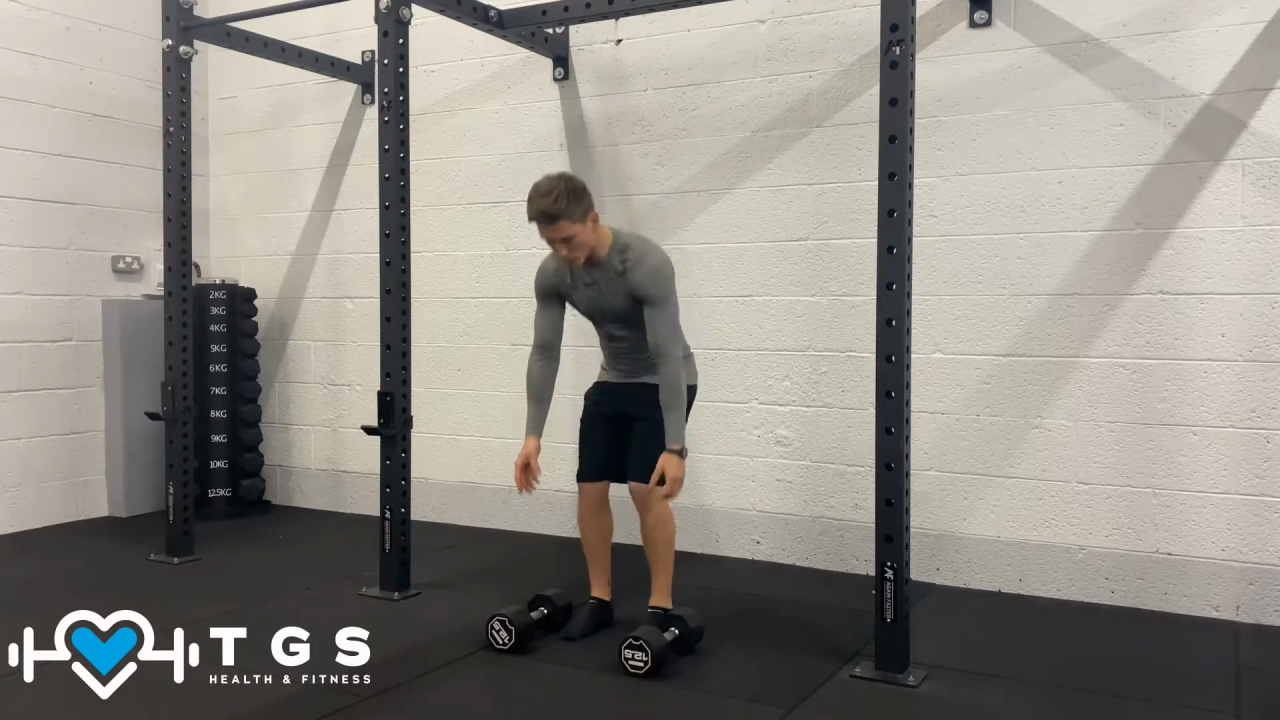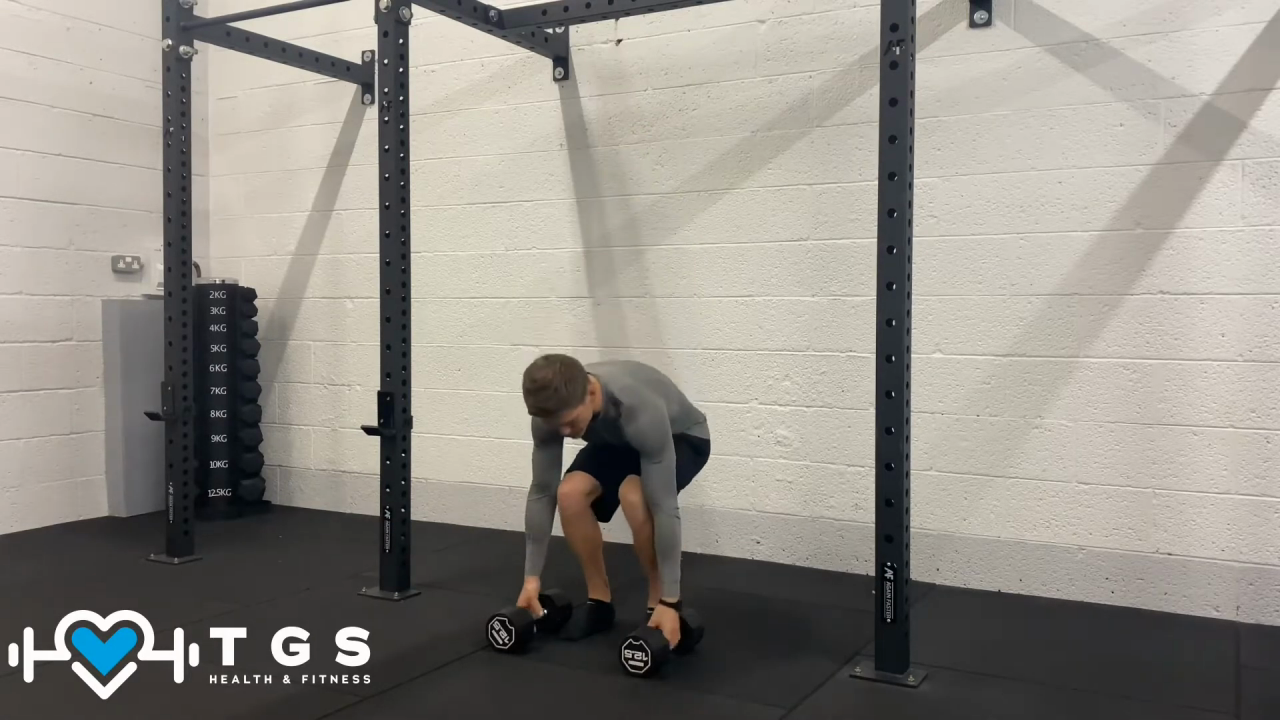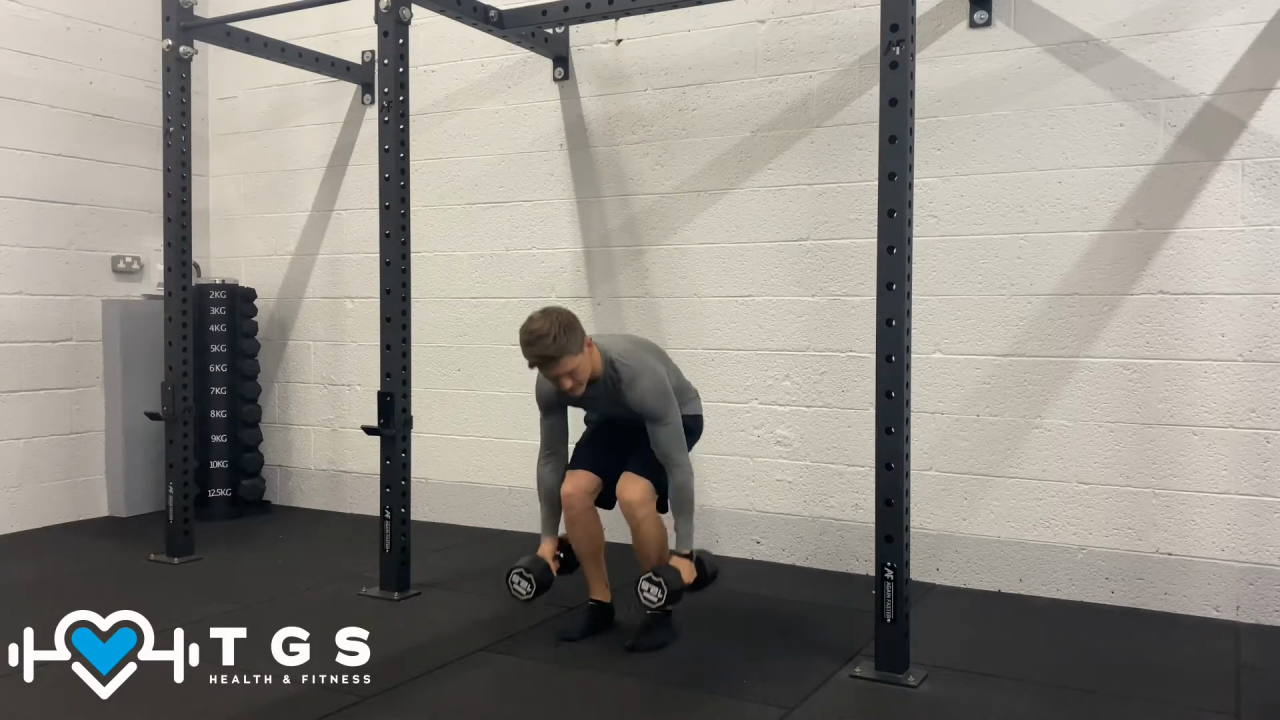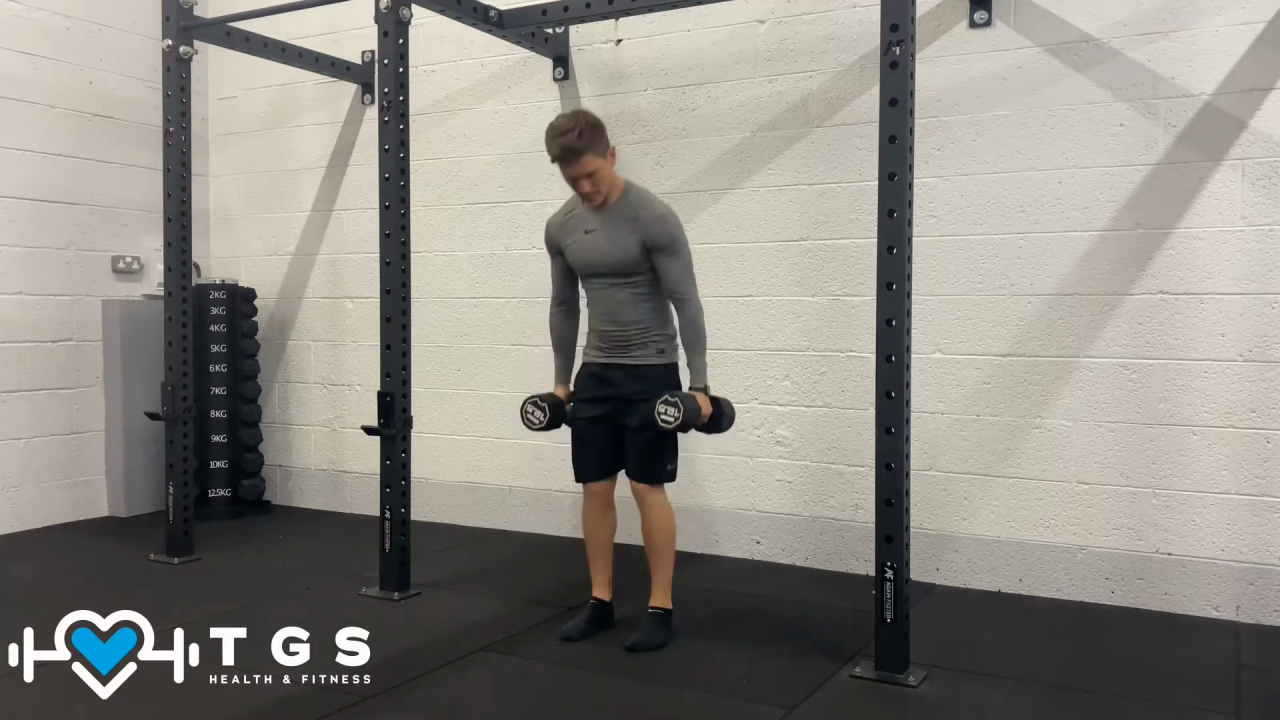
dt=0.5s
person 1, frame 1
left shoulder: (647, 265)
right shoulder: (552, 273)
left elbow: (668, 357)
right elbow: (544, 353)
left wrist: (674, 448)
right wrist: (533, 436)
left hip: (661, 384)
right hip: (613, 382)
left knee: (644, 489)
right knee: (590, 486)
left ankle: (661, 607)
right ankle: (600, 599)
person 1, frame 2
left shoulder: (641, 412)
right shoulder: (552, 413)
left elbow: (663, 507)
right elbow: (541, 492)
left wrist: (670, 602)
right wrist: (532, 576)
left hip: (681, 438)
left knee: (634, 496)
right knee: (569, 494)
left ankle: (657, 604)
right ankle: (599, 601)
person 1, frame 3
left shoulder: (640, 377)
right shoulder: (550, 385)
left elbow: (677, 466)
right elbow: (550, 456)
left wrist: (682, 553)
right wrist: (548, 536)
left hip: (675, 417)
right hip: (613, 420)
left knee: (633, 494)
right knee: (574, 492)
left ankle: (659, 609)
right ankle: (599, 602)
person 1, frame 4
left shoulder: (653, 219)
right shoulder: (559, 227)
left elbow: (687, 304)
left wrist: (698, 386)
right wrist: (561, 380)
left hip: (652, 371)
right hip: (595, 372)
left knee: (647, 486)
right knee: (594, 487)
left ankle: (661, 609)
right ankle: (600, 601)
